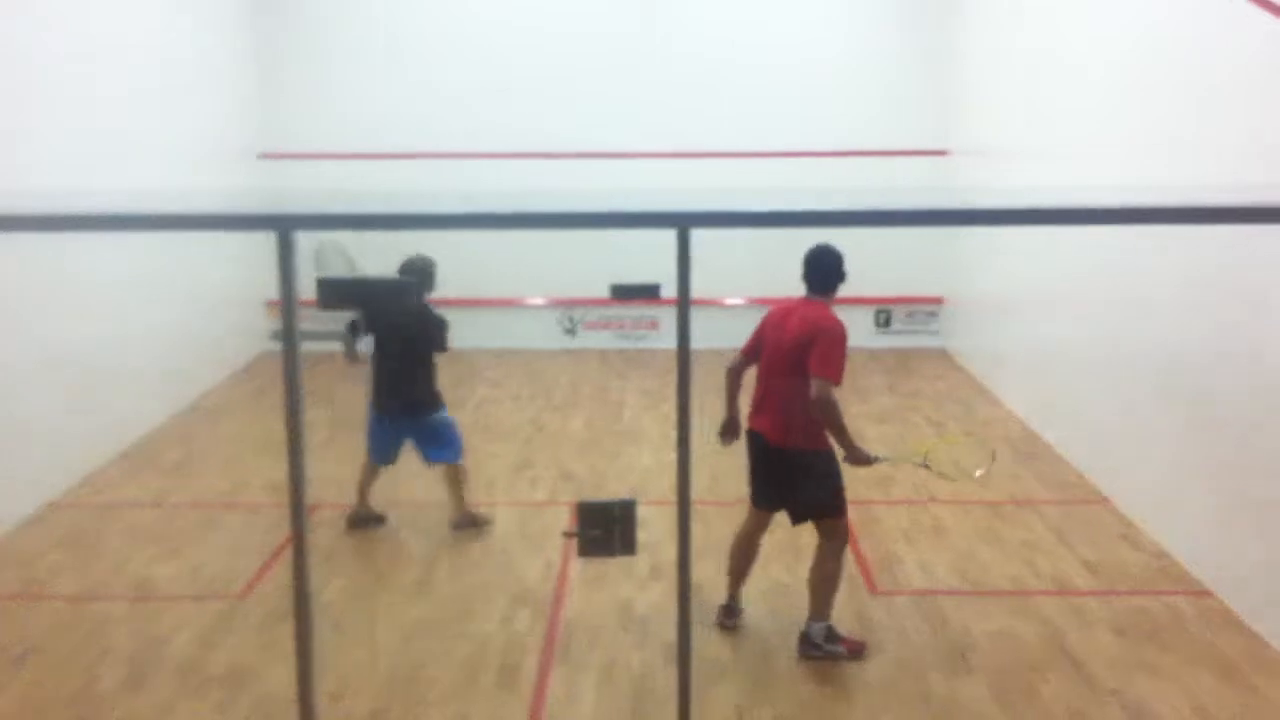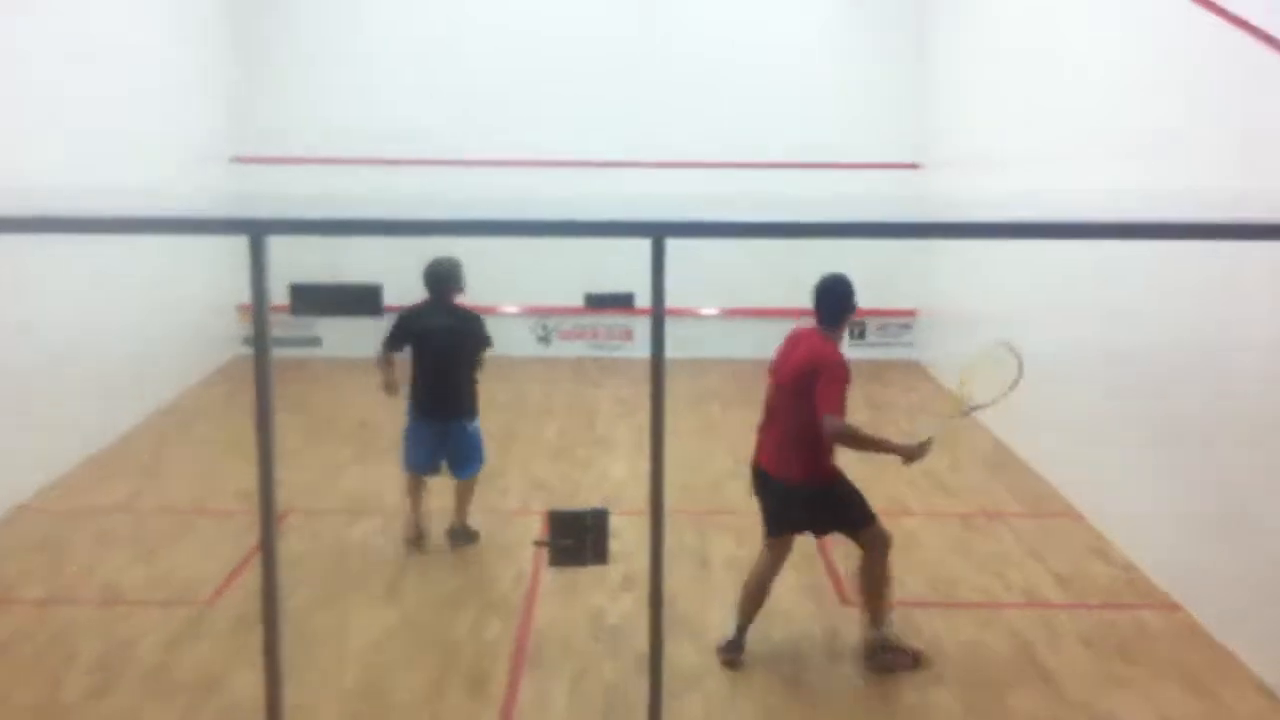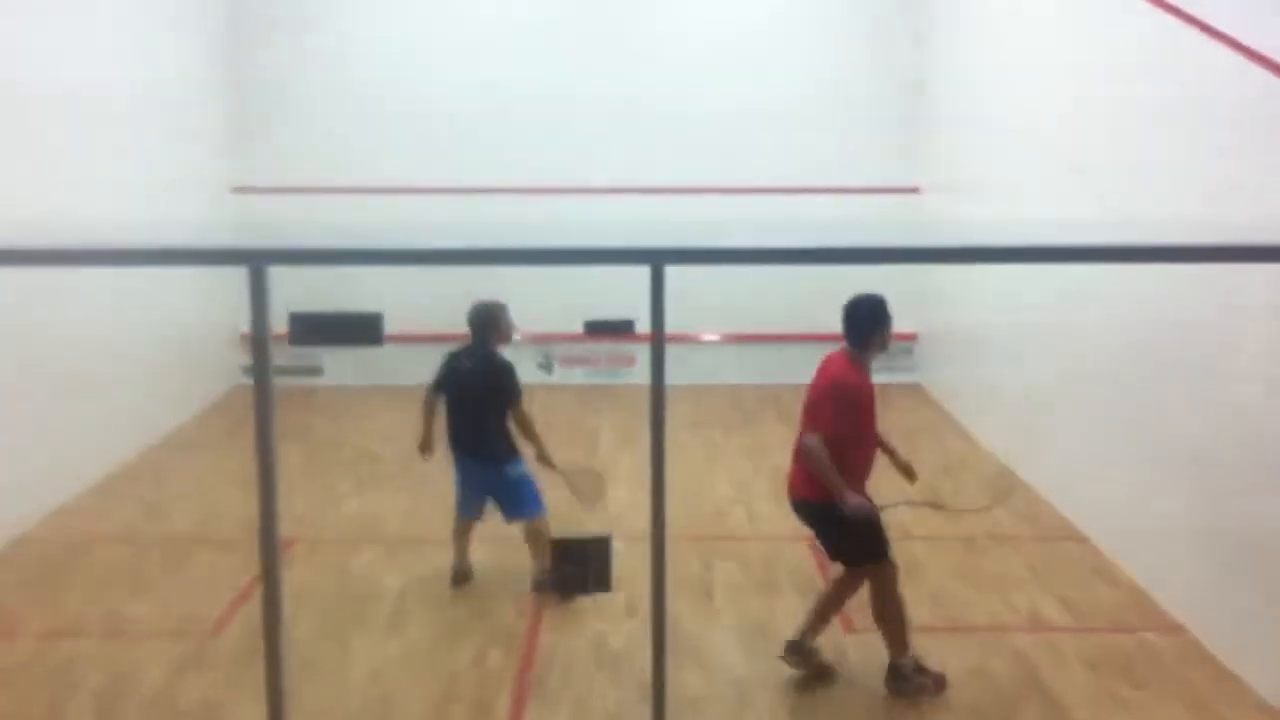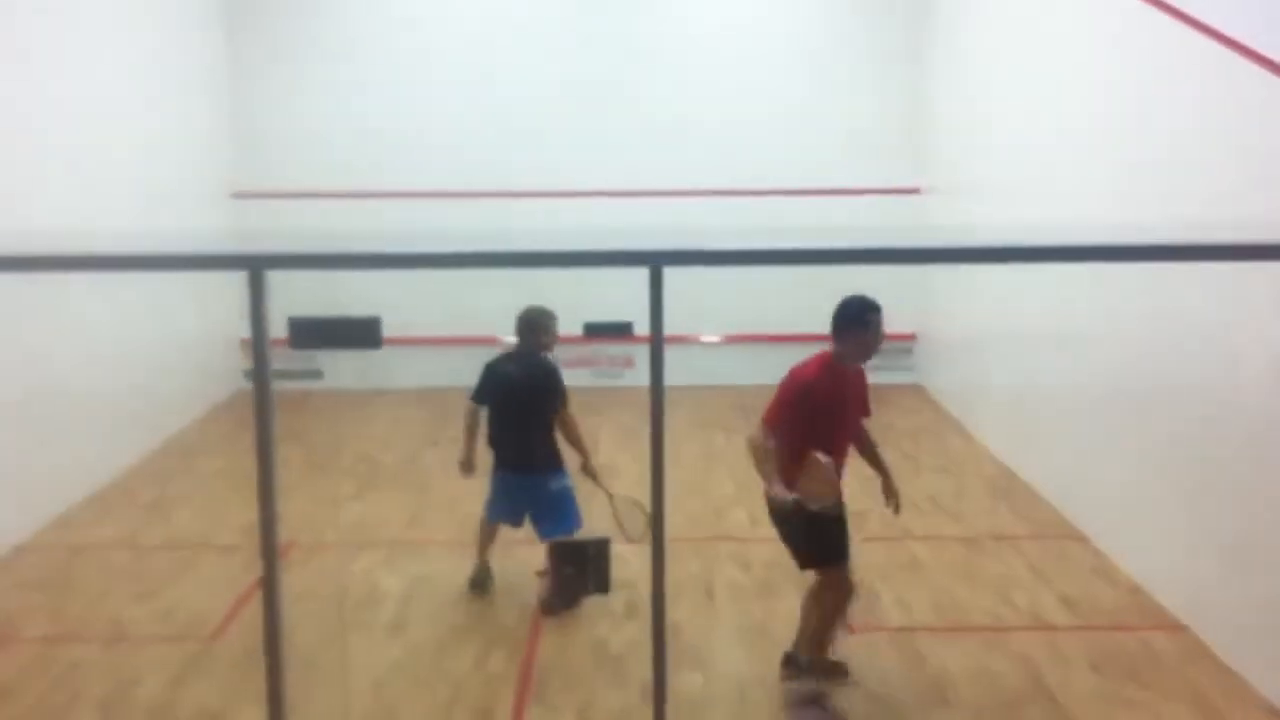
dt=0.3s
person 1, frame 1
left shoulder: (777, 315)
right shoulder: (830, 328)
left elbow: (736, 369)
right elbow: (820, 397)
left wrist: (732, 416)
right wrist: (849, 448)
left hip: (762, 435)
right hip: (802, 446)
left knee: (756, 519)
right knee: (835, 534)
left ankle: (730, 605)
right ankle: (817, 633)
person 1, frame 2
left shoulder: (795, 340)
right shoulder: (831, 362)
right elbow: (834, 430)
right wrist: (897, 449)
left hip: (768, 467)
right hip: (808, 474)
left knee: (773, 551)
right knee: (877, 542)
left ankle: (736, 639)
right ankle: (879, 643)
person 1, frame 3
left shoulder: (847, 367)
right shoulder: (844, 380)
right elbow: (810, 444)
left wrist: (892, 453)
right wrist: (847, 494)
left hip: (828, 493)
right hip: (827, 497)
left knee: (858, 571)
right knee: (884, 576)
left ankle: (802, 645)
right ankle: (902, 669)
person 1, frame 4
left shoulder: (855, 376)
right shoulder: (806, 379)
right elbow: (760, 437)
left wrist: (884, 475)
right wrist: (774, 486)
right hip: (797, 497)
left knee: (831, 577)
right knee: (840, 585)
left ankle: (802, 656)
person 2, frame 1
left shoulder: (381, 311)
right shoulder: (434, 322)
left elbow: (354, 331)
left hip: (385, 402)
right hip: (423, 403)
left knee: (376, 456)
right knee: (450, 454)
left ankle: (360, 510)
right ankle: (462, 513)
person 2, frame 2
left shoulder: (411, 317)
right shoulder: (470, 320)
left elbow: (387, 352)
right elbow: (478, 360)
left wrist: (389, 376)
left hip: (423, 408)
right hip: (460, 408)
left knee: (417, 468)
right knee: (468, 468)
left ankle: (414, 524)
right ankle: (458, 526)
person 2, frame 3
left shoulder: (455, 360)
right shoulder: (500, 368)
left elbow: (431, 397)
right elbow: (518, 414)
left wrist: (427, 434)
right wrist: (540, 447)
left hip: (464, 451)
right hip: (497, 454)
left knee: (466, 508)
right knee: (532, 510)
left ankle: (460, 564)
right ankle: (544, 573)
person 2, frame 4
left shoulder: (494, 367)
right shoulder: (546, 371)
left elbow: (473, 410)
right elbow: (563, 420)
left wrist: (468, 451)
right wrist: (586, 457)
left hip: (506, 461)
right hip: (541, 464)
left knee: (494, 514)
right knee: (562, 527)
left ankle: (481, 570)
right ankle: (555, 591)
